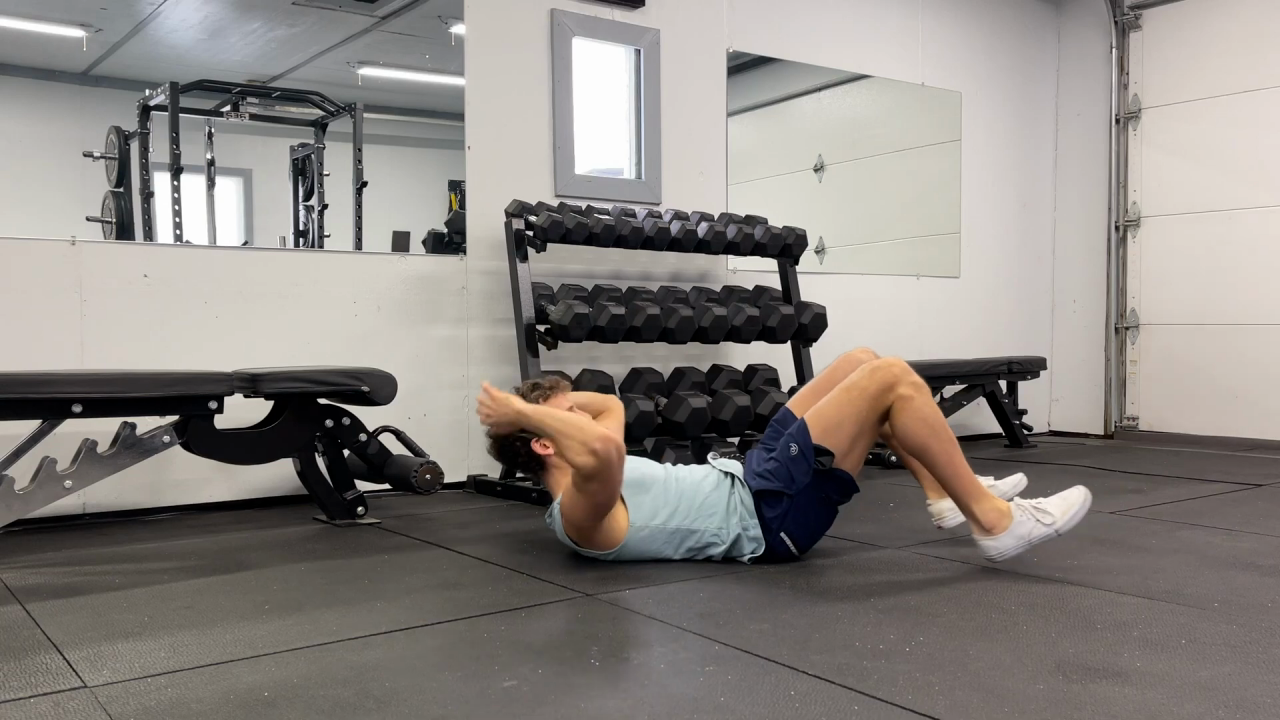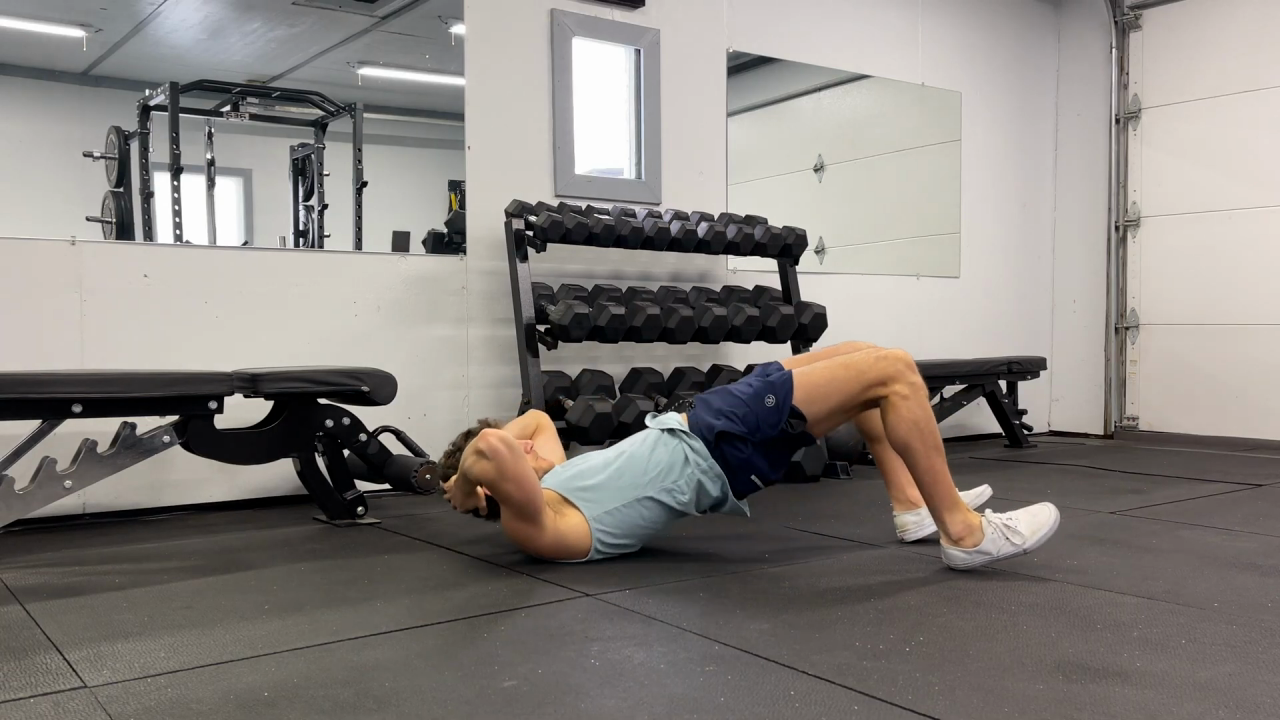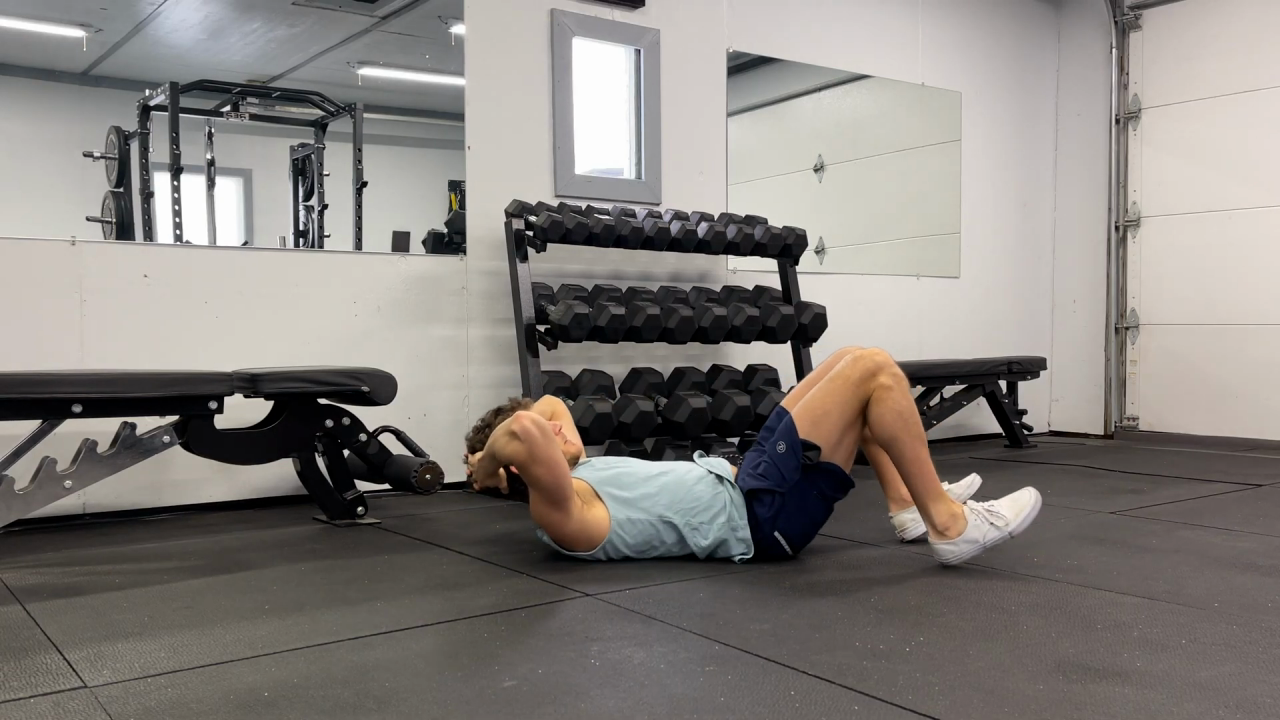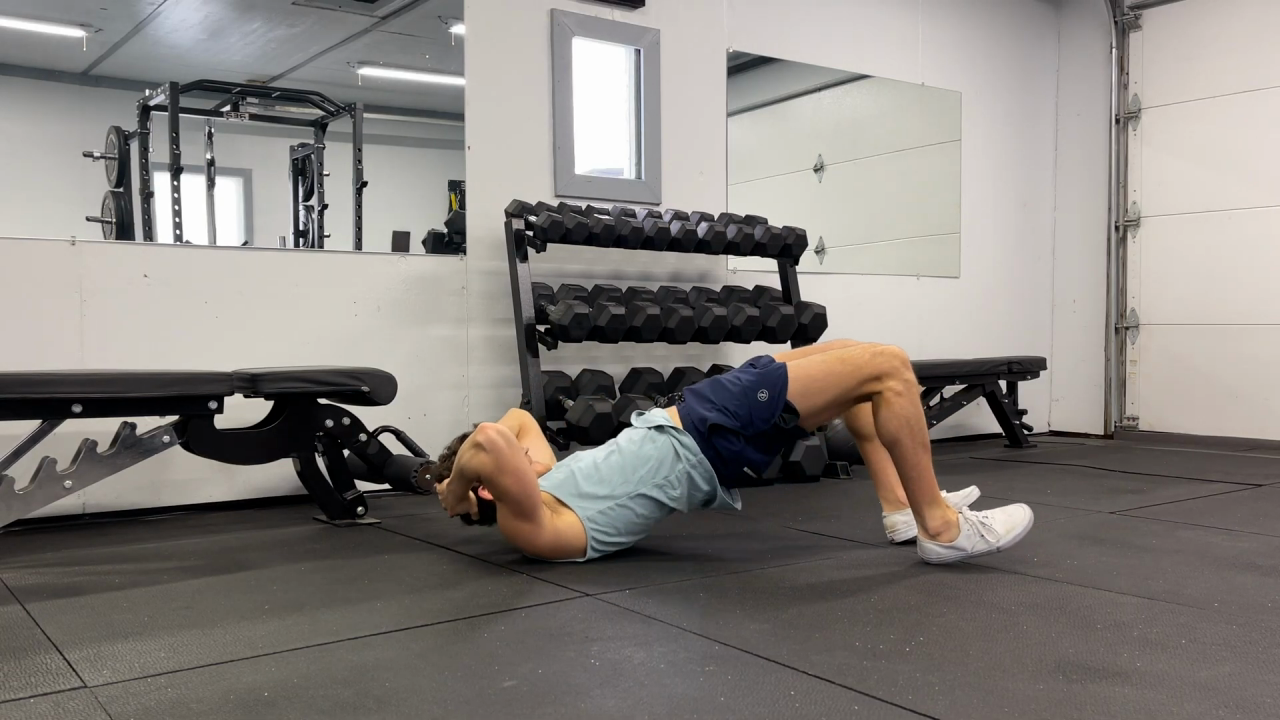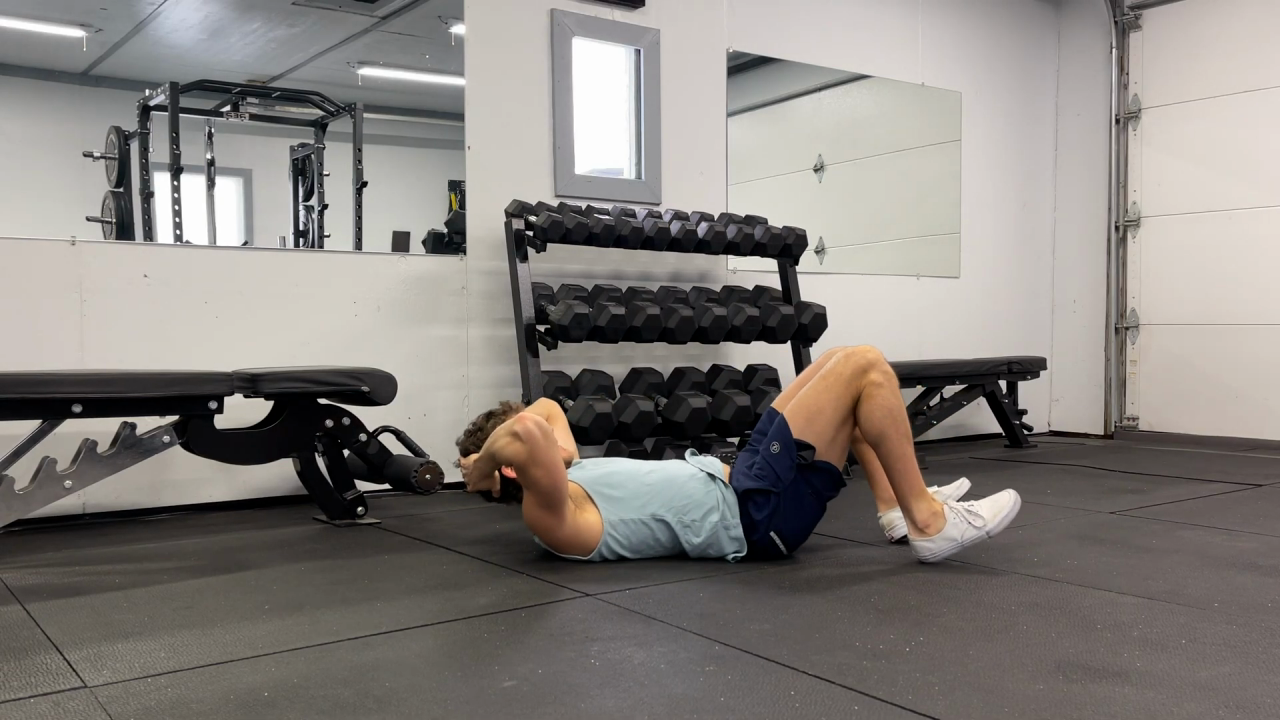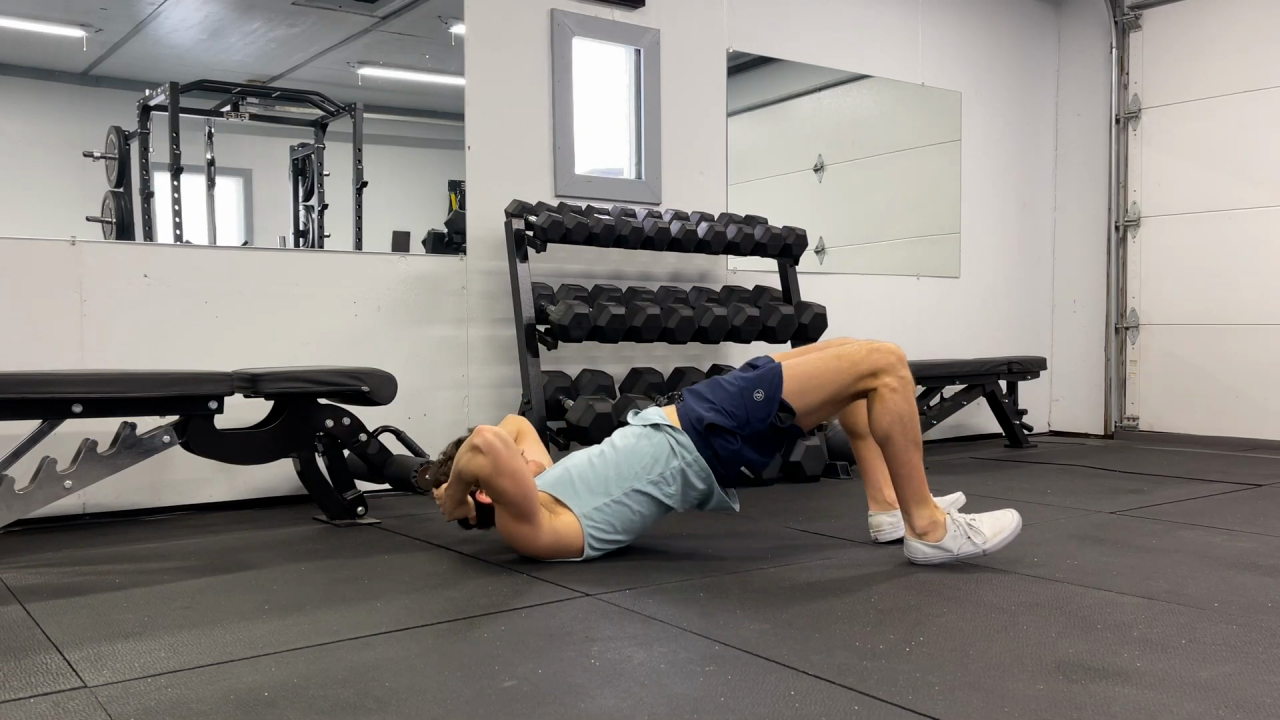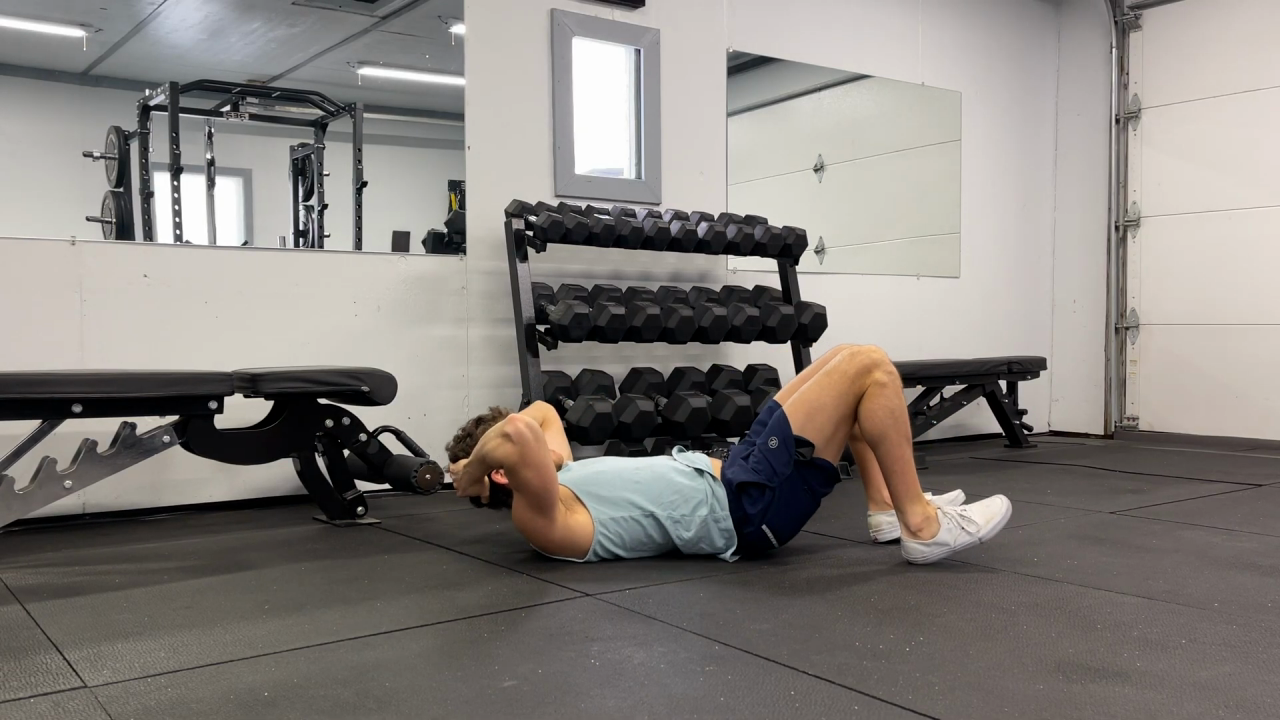
dt=0.7s
person 1, frame 1
left shoulder: (585, 491)
right shoulder: (578, 511)
left elbow: (612, 410)
right elbow: (605, 447)
left wrist: (554, 395)
right wrist: (527, 410)
left hip: (743, 479)
right hip: (768, 517)
left knee: (861, 362)
right knee: (893, 378)
left ankle: (951, 496)
right ankle: (993, 522)
person 1, frame 2
left shoulder: (554, 484)
right shoulder: (536, 527)
left elbow: (536, 418)
right elbow: (495, 450)
left wrist: (481, 458)
right wrist: (466, 479)
left hip: (711, 423)
right hip: (725, 439)
left knee: (863, 358)
right knee: (898, 371)
left ankle: (913, 506)
right ankle: (964, 532)
person 1, frame 3
left shoulder: (577, 477)
right shoulder: (563, 516)
left elbow: (550, 401)
right elbow: (524, 429)
left wrist: (491, 457)
right wrist: (486, 466)
left hip: (738, 480)
right hip: (763, 513)
left knee: (853, 362)
right knee: (876, 370)
left ankle: (909, 505)
right ankle: (950, 524)
person 1, frame 4
left shoulder: (542, 489)
right shoulder: (529, 527)
left elbow: (517, 417)
right elbow: (488, 442)
right wrist: (454, 492)
left hip: (704, 419)
right hip: (717, 434)
left knee: (855, 356)
right knee: (889, 368)
left ankle: (903, 510)
right ankle: (941, 528)
person 1, frame 5
left shoulder: (568, 483)
right shoulder: (555, 519)
left elbow: (546, 406)
right elbow: (528, 431)
left wrist: (522, 450)
right wrist: (480, 469)
left hip: (733, 478)
right hip: (757, 511)
left knee: (843, 366)
right knee: (867, 368)
left ankle: (899, 509)
right ankle: (930, 523)
person 1, frame 6
left shoulder: (537, 491)
right shoulder: (527, 528)
left elbow: (514, 423)
right elbow: (485, 444)
left wrist: (471, 495)
right wrist: (452, 494)
left hip: (702, 422)
left knee: (853, 354)
right knee: (886, 363)
left ankle: (889, 509)
right ankle: (928, 528)
person 1, frame 7
left shoulder: (558, 486)
right shoulder: (543, 520)
left elbow: (542, 411)
right elbow: (518, 433)
left wrist: (471, 457)
right wrist: (469, 472)
left hip: (731, 473)
right hip: (748, 504)
left knee: (846, 361)
right knee: (870, 367)
left ankle: (890, 510)
right ankle: (923, 525)
